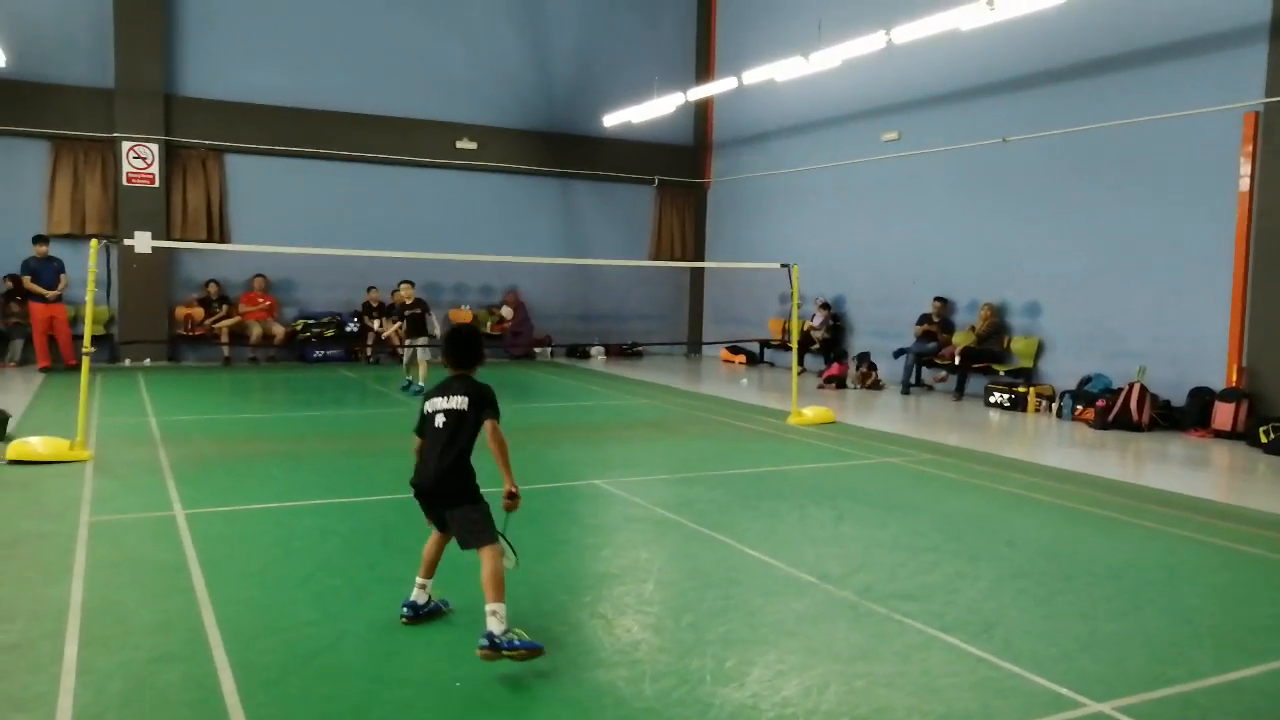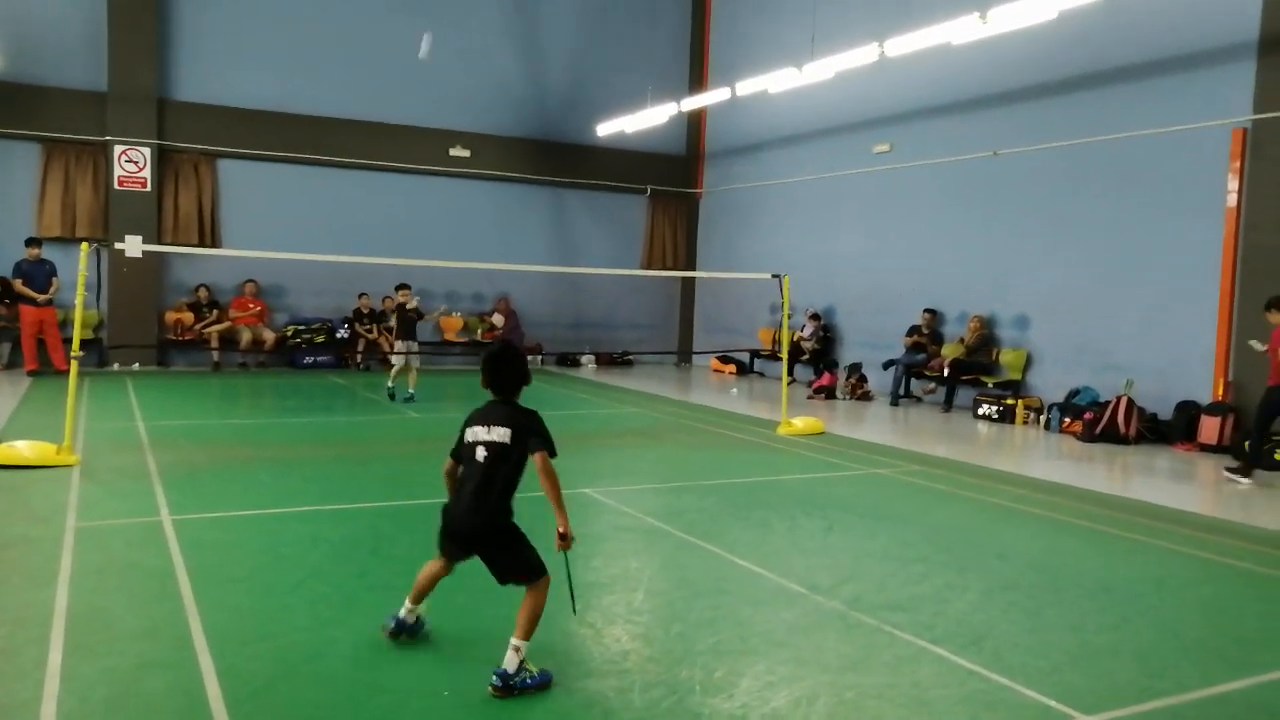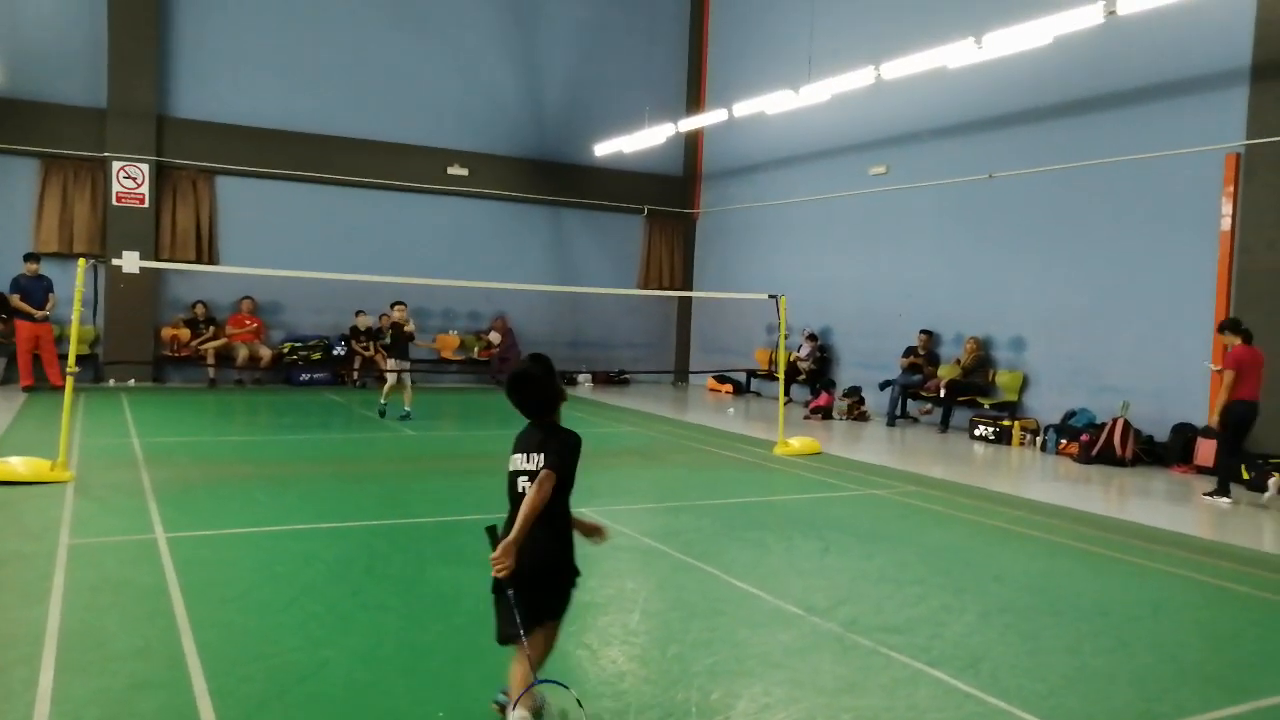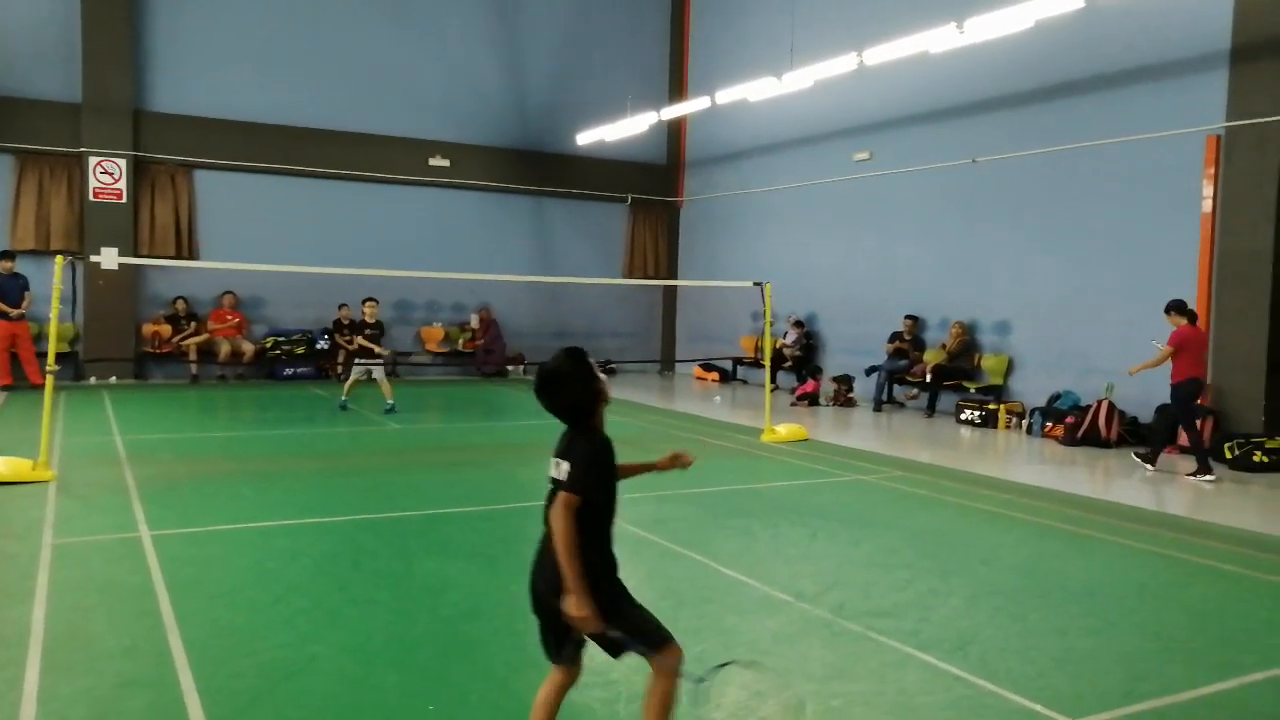
dt=0.3s
person 1, frame 1
left shoulder: (433, 393)
right shoulder: (480, 392)
right elbow: (492, 433)
right wrist: (510, 483)
left hip: (423, 481)
right hip: (456, 482)
left knee: (442, 530)
right knee: (491, 550)
left ankle: (418, 601)
right ankle: (496, 635)
person 1, frame 2
left shoulder: (475, 418)
right shoulder: (527, 420)
left elbow: (451, 470)
right elbow: (543, 466)
right wrist: (562, 520)
left hip: (456, 515)
right hip: (491, 521)
left knee: (444, 561)
right knee: (537, 582)
left ankle: (404, 619)
right ankle: (510, 671)
person 1, frame 3
left shoulder: (521, 440)
right shoulder: (566, 440)
right elbow: (543, 488)
left wrist: (578, 523)
right wrist: (513, 540)
left hip: (515, 561)
right hip: (549, 558)
left knee: (525, 649)
right knee: (545, 627)
person 1, frame 4
left shoulder: (572, 439)
right shoulder: (593, 446)
right elbow: (561, 513)
left wrist: (655, 466)
right wrist: (578, 593)
left hip: (548, 581)
right hip: (585, 581)
left knee: (563, 670)
right knee: (667, 658)
